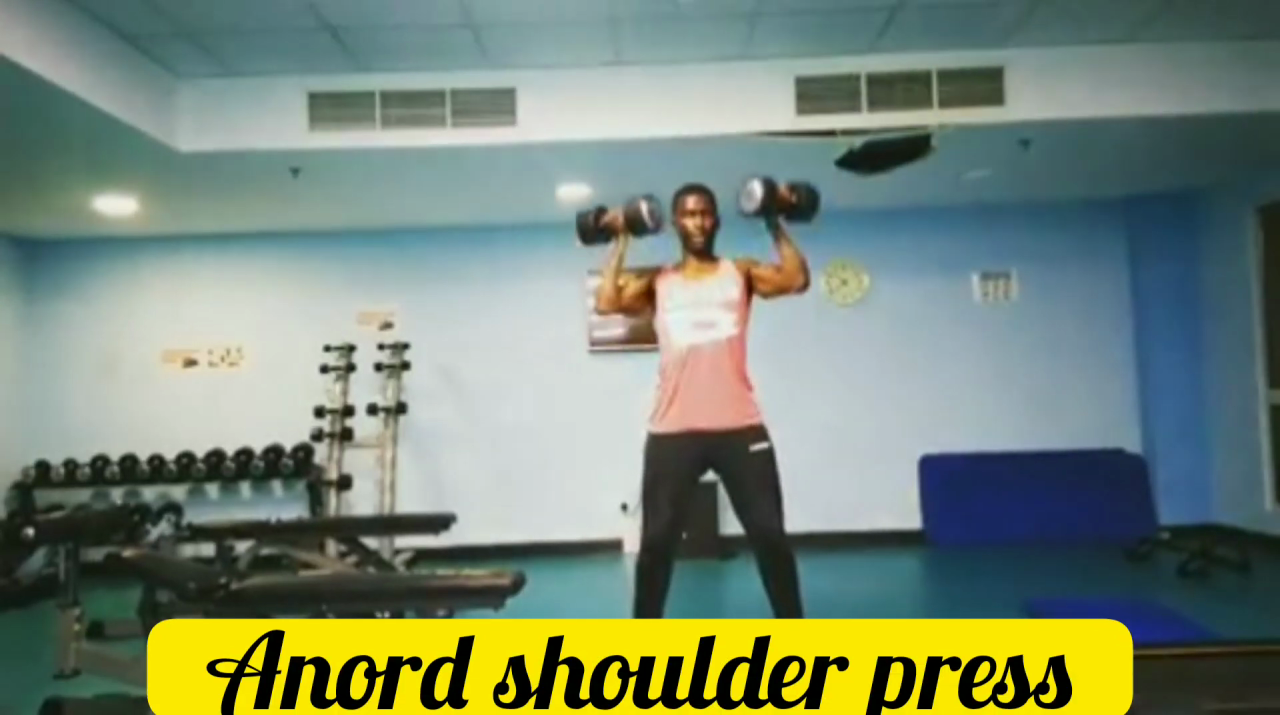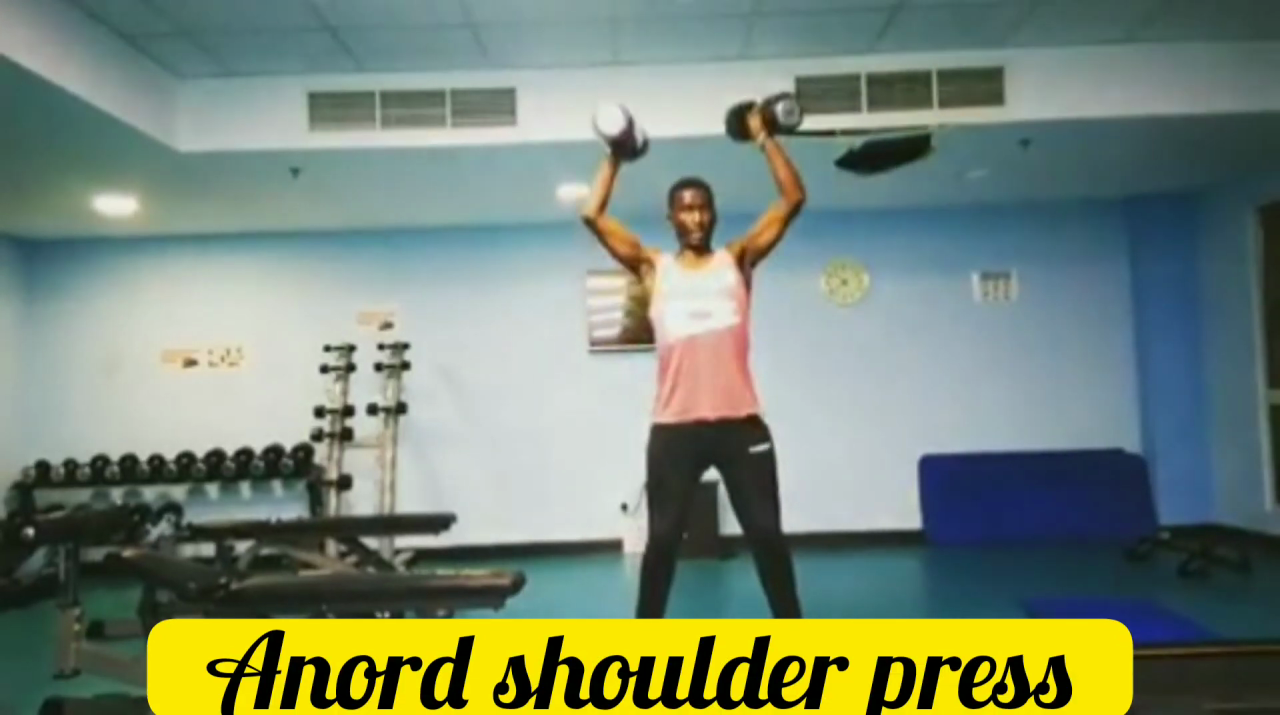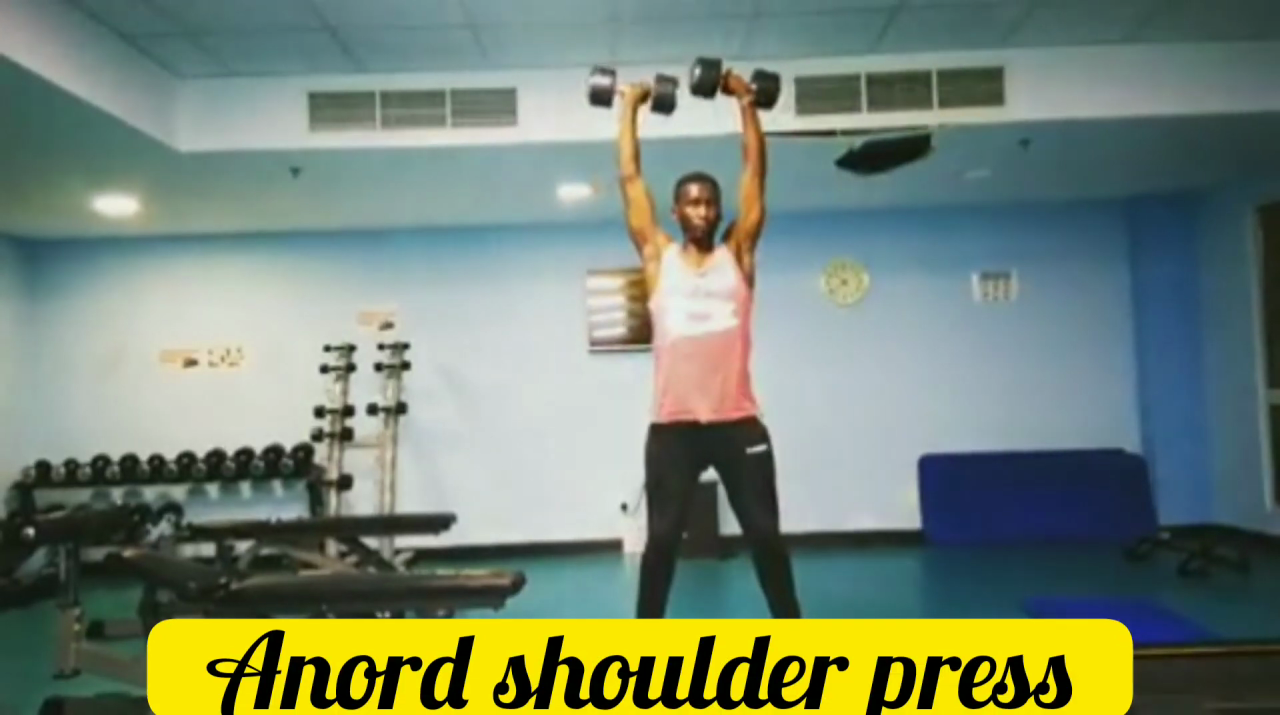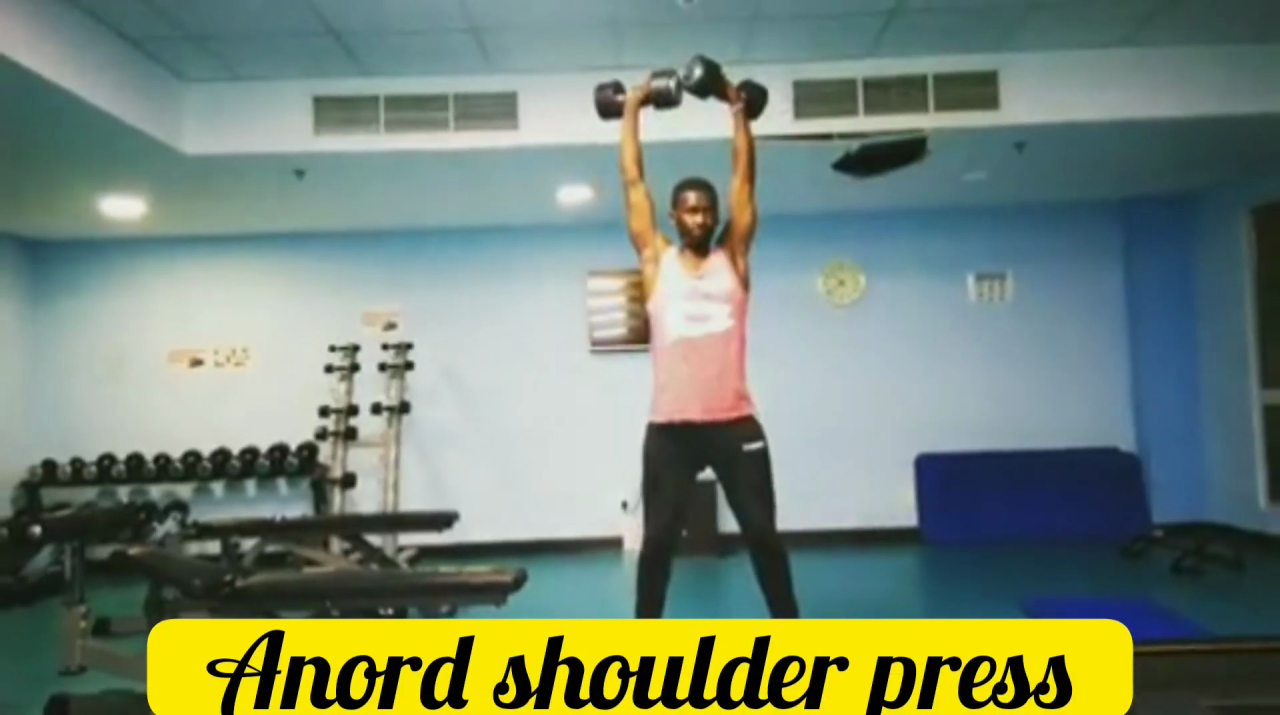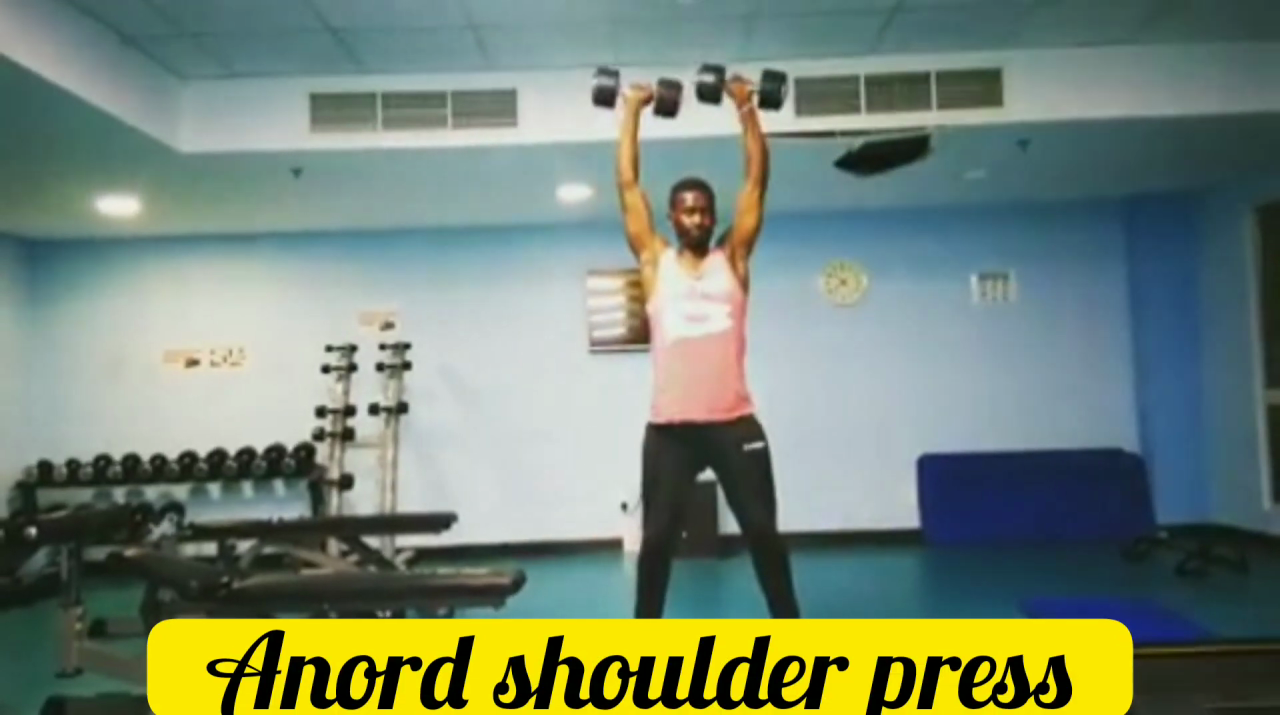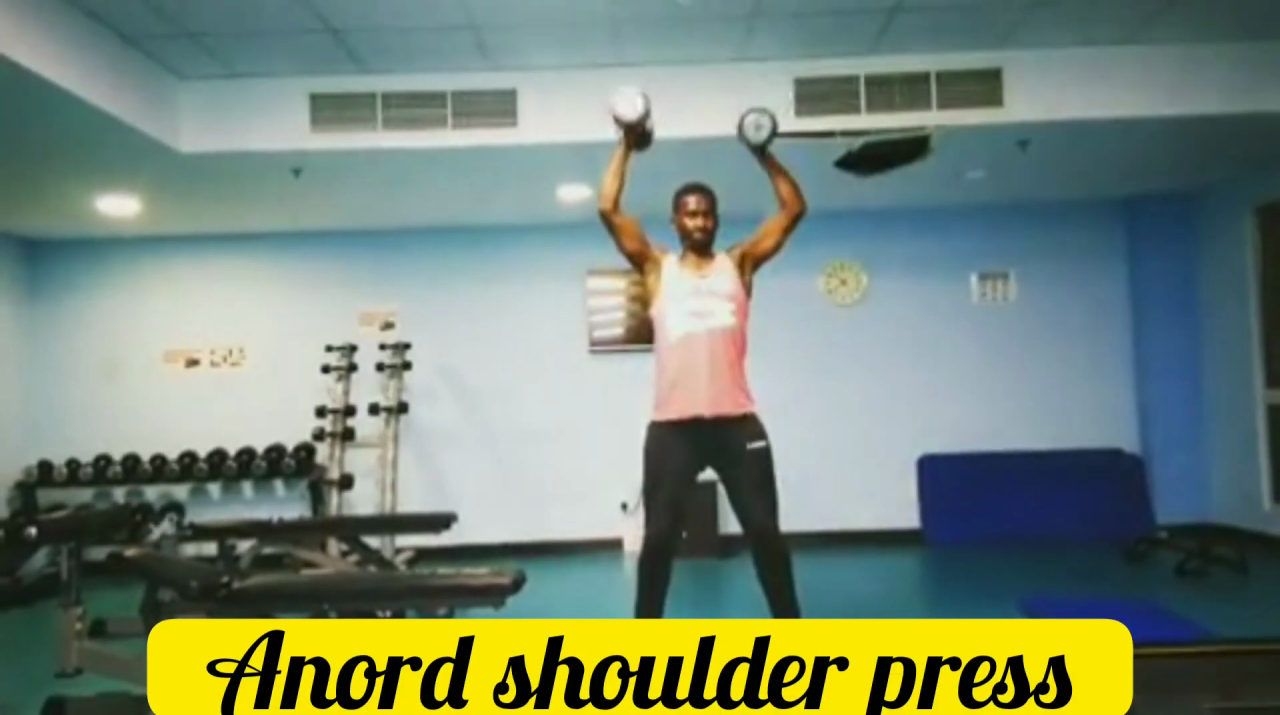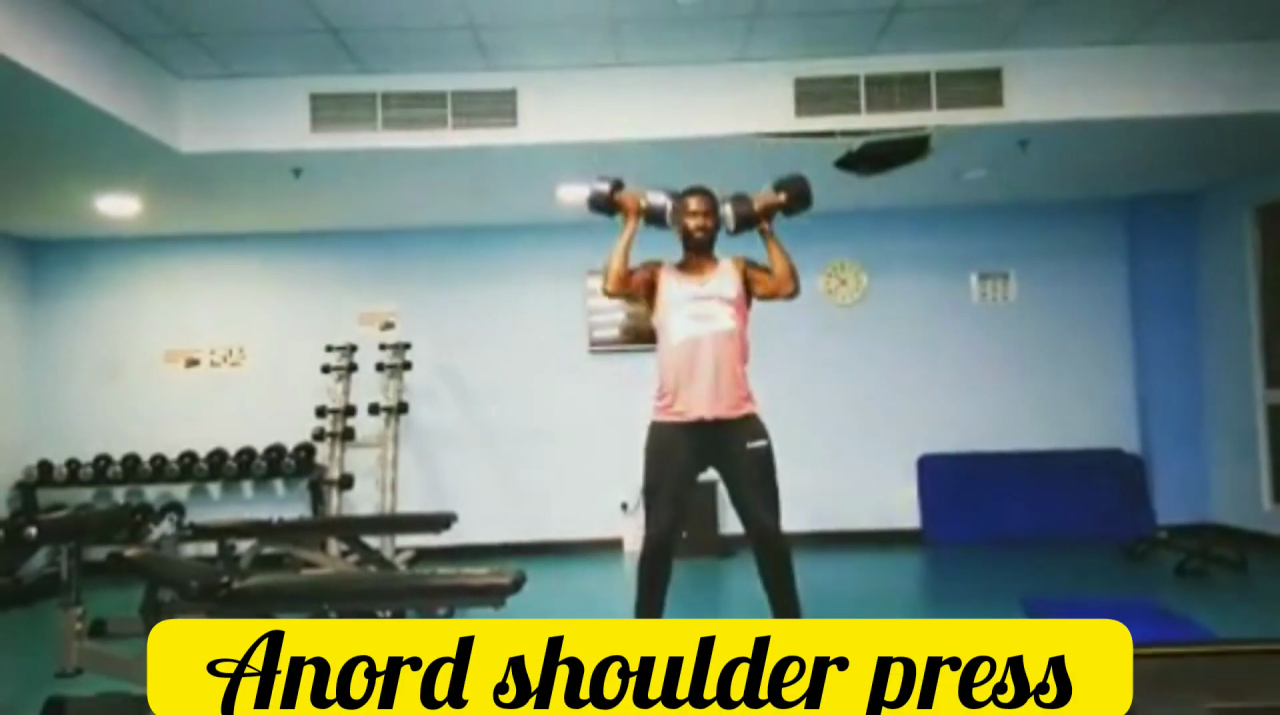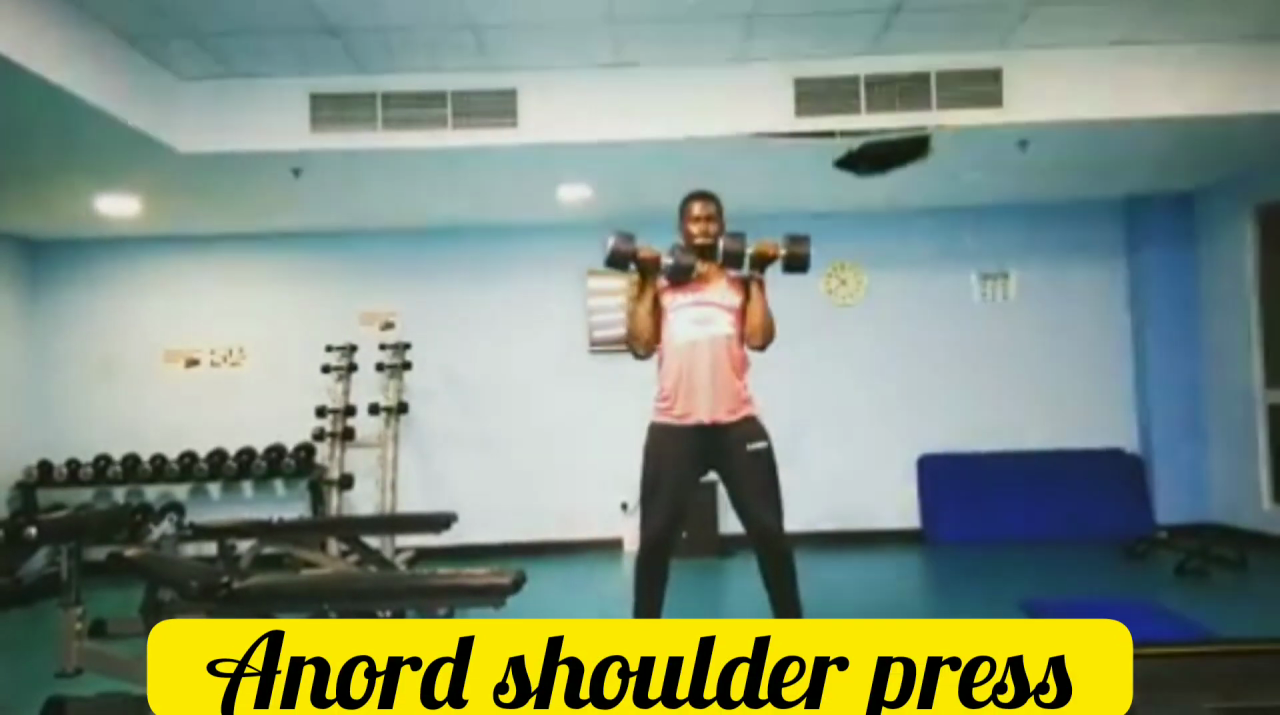
dt=0.4s
person 1, frame 1
left shoulder: (740, 272)
right shoulder: (656, 281)
left elbow: (797, 281)
right elbow: (606, 303)
left wrist: (777, 226)
right wrist: (620, 242)
left hip: (739, 426)
right hip: (673, 430)
left knee: (770, 533)
right knee: (657, 539)
person 1, frame 2
left shoulder: (737, 260)
right shoulder: (653, 266)
left elbow: (793, 198)
right elbow: (592, 215)
left wrist: (765, 138)
right wrist: (614, 157)
left hip: (739, 421)
right hip: (675, 426)
left knee: (766, 534)
right knee: (662, 539)
person 1, frame 3
left shoulder: (739, 253)
right shoulder: (658, 257)
left elbow: (755, 168)
right elbow: (629, 176)
left wrist: (744, 100)
right wrist: (630, 105)
left hip: (738, 424)
right hip: (673, 427)
left knee: (765, 536)
right knee: (661, 539)
person 1, frame 4
left shoulder: (733, 257)
right shoulder: (656, 260)
left elbow: (744, 176)
right elbow: (632, 181)
left wrist: (737, 109)
right wrist: (632, 110)
left hip: (734, 423)
right hip: (671, 427)
left knee: (762, 534)
right knee: (658, 538)
person 1, frame 5
left shoulder: (733, 258)
right shoulder: (655, 261)
left elbow: (756, 177)
right elbow: (627, 183)
left wrist: (745, 108)
right wrist: (632, 109)
left hip: (734, 423)
right hip: (670, 428)
left knee: (763, 533)
right knee: (657, 539)
person 1, frame 6
left shoulder: (738, 264)
right shoulder: (657, 267)
left elbow: (793, 210)
right elbow: (609, 209)
left wrist: (761, 152)
right wrist: (627, 146)
left hip: (736, 421)
right hip: (672, 425)
left knee: (764, 531)
right knee: (659, 537)
person 1, frame 7
left shoulder: (739, 272)
right shoulder: (658, 277)
left elbow: (787, 286)
right elbow: (613, 285)
left wrist: (765, 228)
right wrist: (631, 224)
left hip: (737, 421)
right hip: (674, 424)
left knee: (766, 530)
right knee: (659, 535)
person 1, frame 8
left shoulder: (740, 285)
right shoulder: (661, 286)
left elbow: (759, 339)
right elbow: (640, 346)
left wrist: (757, 276)
right wrist: (646, 280)
left hip: (736, 423)
right hip: (673, 426)
left knee: (768, 530)
right knee: (656, 536)
